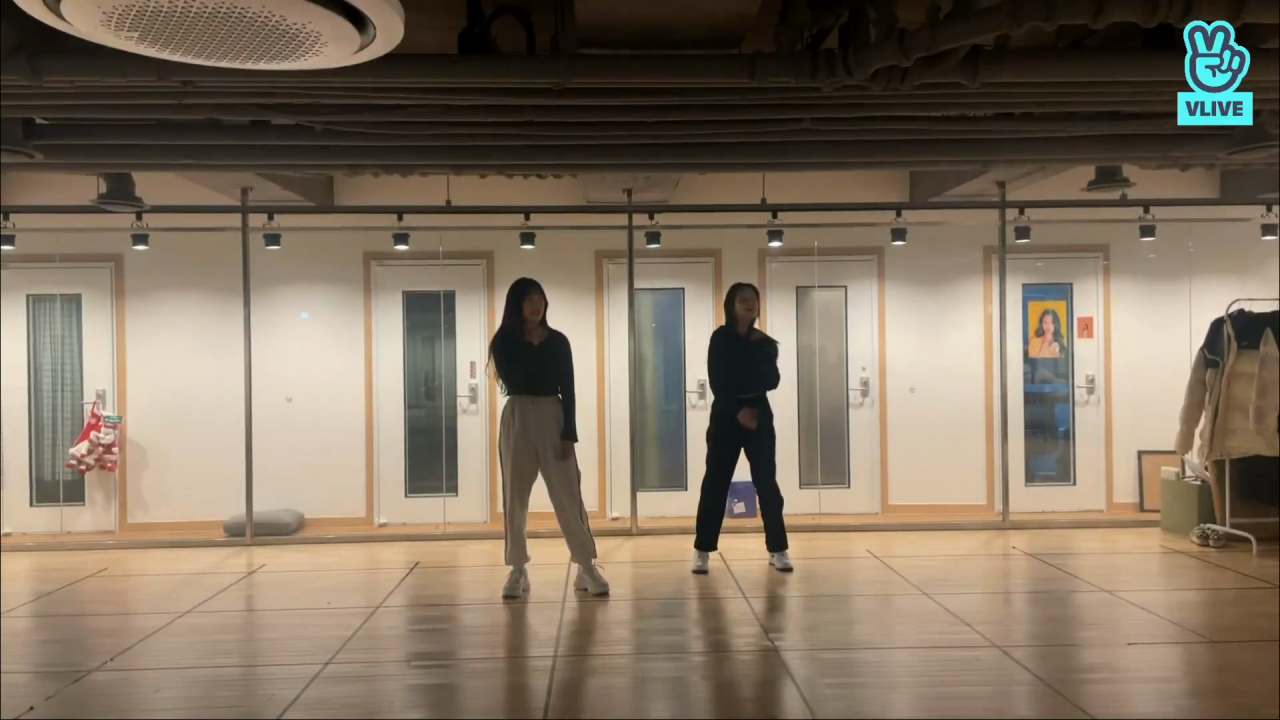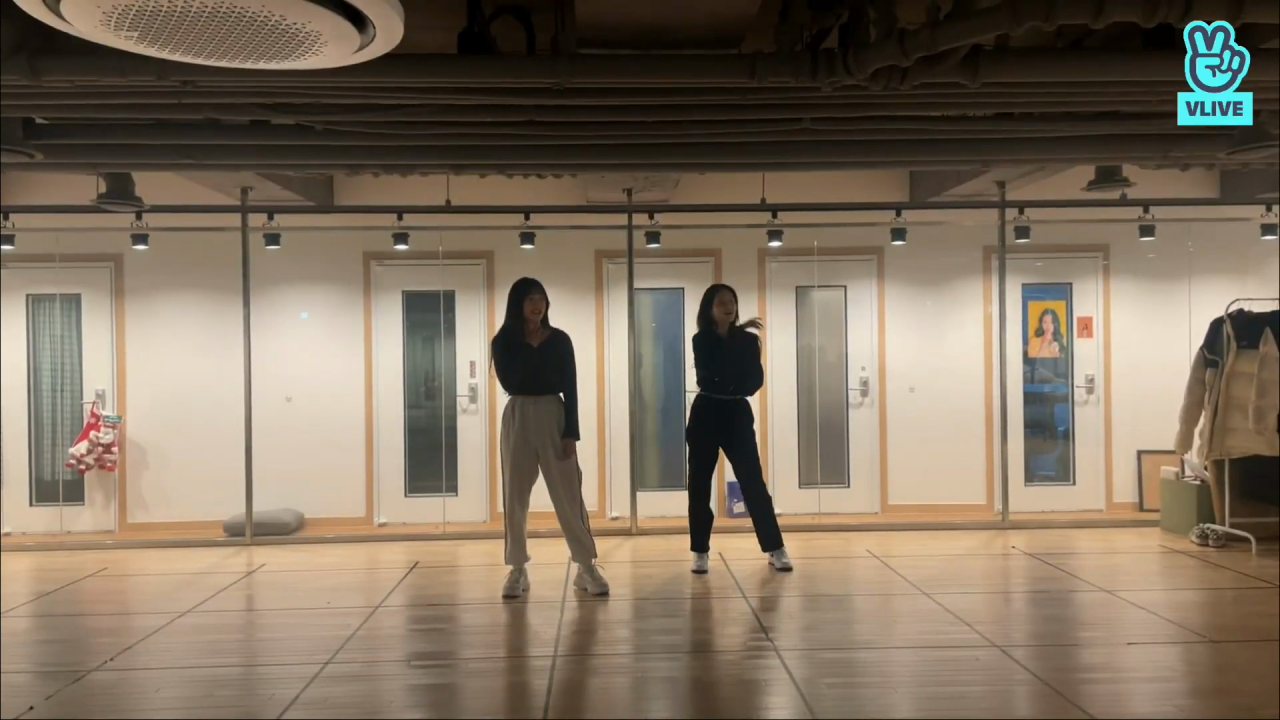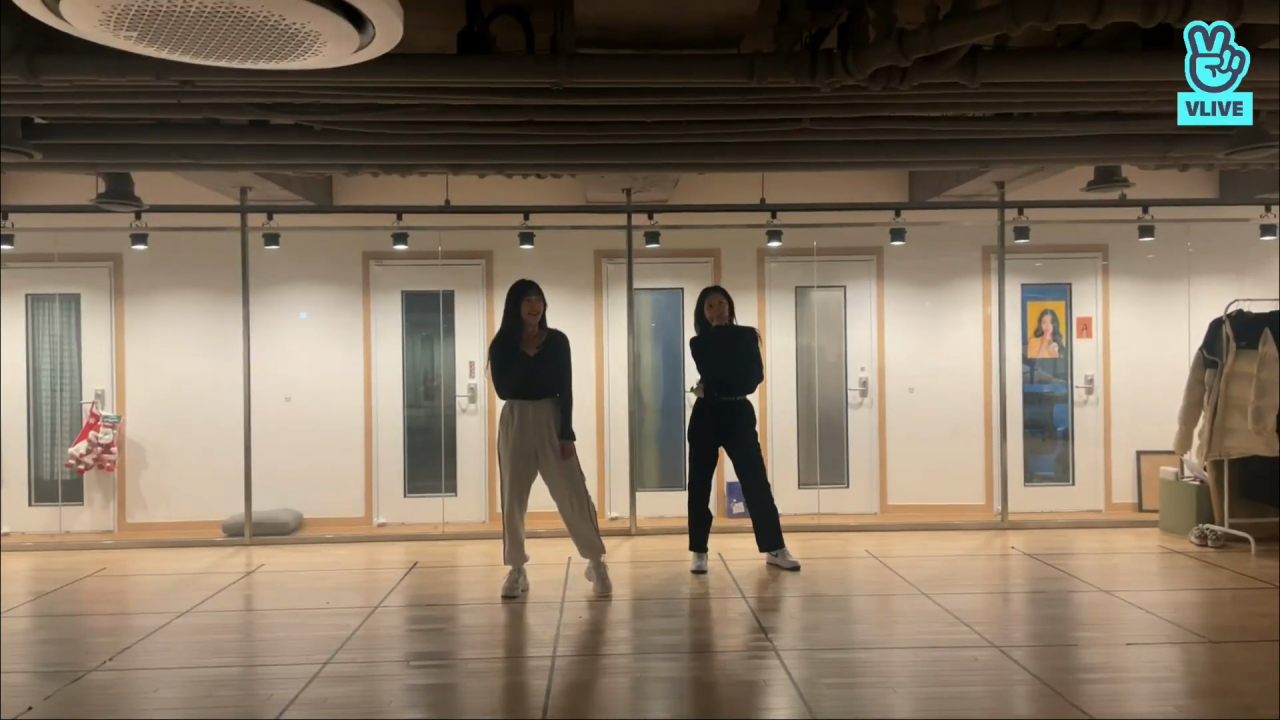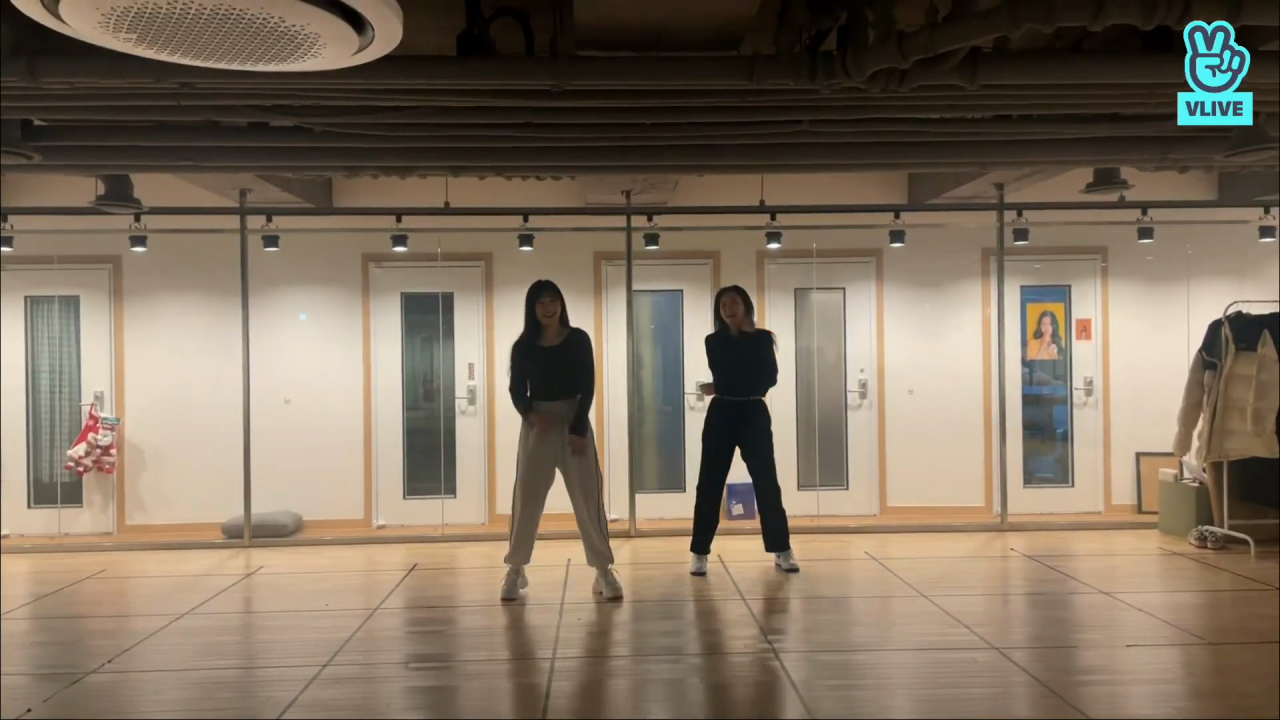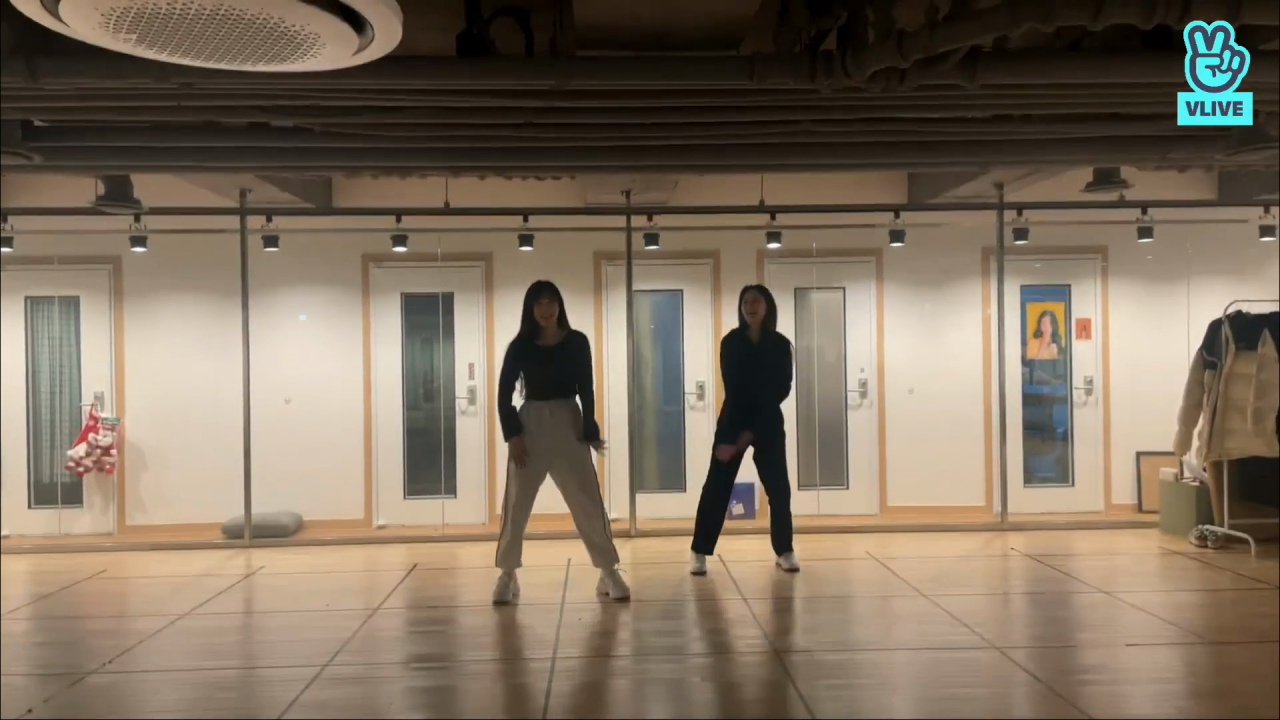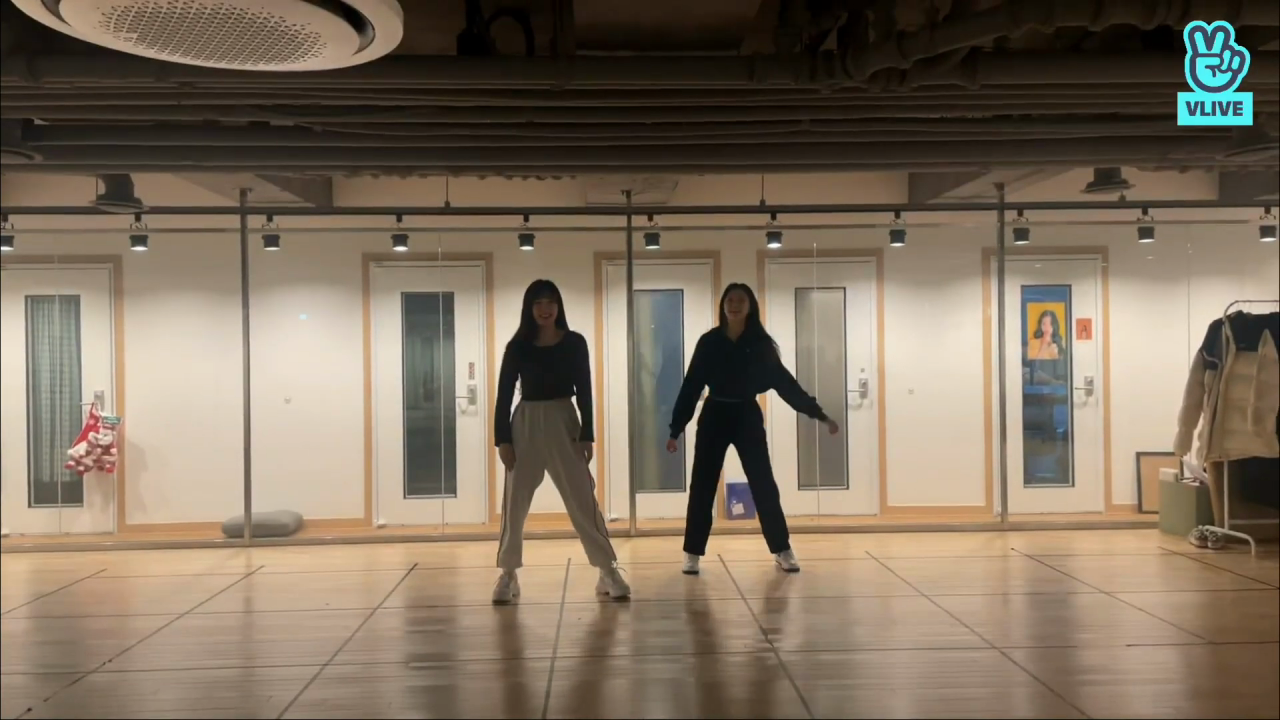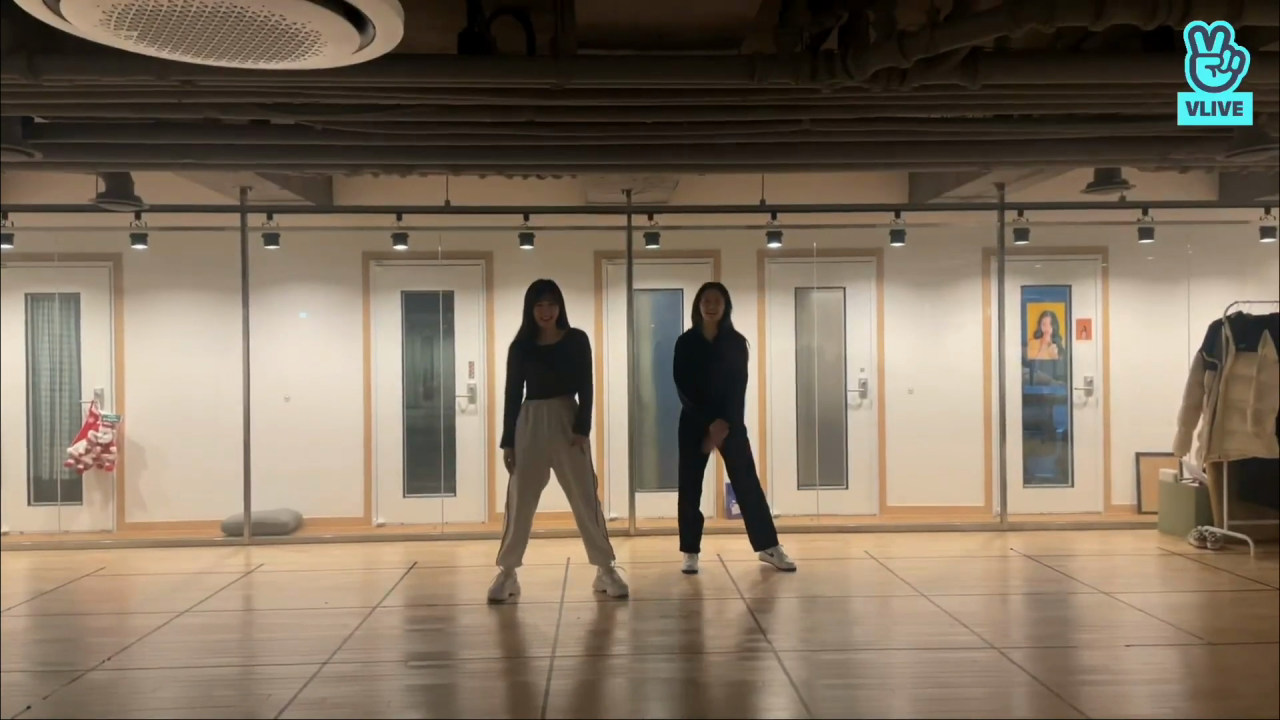
dt=0.4s
person 1, frame 1
left shoulder: (557, 341)
right shoulder: (504, 342)
left elbow: (568, 389)
right elbow: (512, 381)
left wrist: (569, 434)
right wrist: (531, 346)
left hip: (552, 417)
right hip: (517, 418)
left knee: (568, 495)
right knee: (515, 497)
left ankle: (586, 567)
right ankle: (518, 570)
person 1, frame 2
left shoulder: (559, 340)
right shoulder: (504, 341)
left elbow: (570, 388)
right elbow: (509, 383)
left wrist: (571, 432)
right wrist: (530, 347)
left hip: (554, 416)
right hip: (518, 418)
left knee: (568, 494)
right knee: (515, 496)
left ankle: (586, 567)
right ankle: (517, 570)
person 1, frame 3
left shoulder: (557, 341)
right shoulder: (502, 345)
left elbow: (565, 389)
right elbow: (503, 389)
left wrist: (567, 434)
right wrist: (525, 355)
left hip: (550, 419)
right hip: (515, 422)
left knee: (573, 492)
right knee: (513, 497)
left ankle: (596, 562)
right ankle: (516, 570)
person 1, frame 4
left shoulder: (578, 340)
right shoulder: (523, 347)
left elbow: (588, 387)
right elbow: (516, 392)
left wrist: (578, 429)
right wrist: (531, 414)
left hip: (574, 421)
right hip: (537, 426)
left knee: (588, 498)
right knee: (526, 499)
left ankle: (603, 571)
right ankle: (516, 569)
person 1, frame 5
left shoulder: (577, 342)
right shoulder: (520, 346)
left elbow: (586, 388)
right elbow: (504, 394)
left wrist: (591, 430)
right wrist: (512, 435)
left hip: (568, 423)
right hip: (530, 426)
left knee: (588, 499)
right knee: (516, 502)
left ankle: (609, 571)
right ankle: (507, 575)
person 1, frame 6
left shoulder: (574, 342)
right shoulder: (518, 346)
left elbow: (584, 389)
right elbow: (505, 392)
left wrist: (587, 434)
right wrist: (503, 438)
left hip: (563, 420)
right hip: (525, 423)
left knee: (582, 499)
right knee: (515, 501)
left ankle: (608, 571)
right ankle: (508, 574)
person 1, frame 7
left shoulder: (577, 340)
right shoulder: (521, 346)
left elbow: (586, 387)
right elbow: (512, 394)
left wrist: (582, 428)
right wrist: (508, 441)
left hip: (567, 419)
right hip: (530, 422)
left knee: (585, 497)
right knee: (520, 500)
left ankle: (605, 570)
right ankle: (507, 572)
person 2, frame 1
left shoulder: (765, 343)
right shoulder: (721, 338)
left elbow: (771, 381)
right elbow: (717, 382)
left wrist: (761, 350)
right wrist: (736, 411)
left hip: (758, 412)
right hip: (725, 414)
left knee: (766, 483)
right knee: (715, 482)
left ankle: (777, 550)
right ankle: (702, 551)
person 2, frame 2
left shoulder: (749, 340)
right shoulder: (702, 340)
left elbow: (755, 382)
right elbow: (712, 370)
right wrist: (738, 335)
left hip: (737, 414)
right hip: (706, 413)
left knee: (753, 483)
right knee: (699, 485)
left ankle: (775, 549)
right ankle: (700, 552)
person 2, frame 3
left shoulder: (746, 336)
right shoulder: (699, 343)
left elbow: (755, 377)
right elbow: (711, 373)
left wrist: (714, 388)
right wrist: (718, 332)
left hip: (739, 413)
right hip: (707, 415)
left knee: (756, 481)
right knee: (699, 485)
left ankle: (776, 549)
right ankle: (699, 552)
person 2, frame 4
left shoulder: (762, 338)
right shoulder: (714, 342)
left elbow: (769, 378)
right elbow: (726, 374)
left wrist: (722, 388)
right wrist: (743, 336)
left hip: (754, 415)
right hip: (722, 416)
left knee: (767, 484)
right knee: (709, 486)
left ankle: (782, 551)
right ankle: (700, 553)
person 2, frame 5
left shoulder: (780, 344)
right shoulder: (731, 342)
left elbow: (781, 389)
right elbow: (732, 387)
left wrist: (752, 429)
right wrist: (728, 436)
left hip: (768, 420)
right hip: (733, 420)
left knee: (779, 488)
right knee: (717, 486)
left ankle: (784, 552)
right ankle: (700, 553)
person 2, frame 6
left shoulder: (760, 344)
right shoulder: (709, 341)
left elbow: (784, 382)
right elbow: (691, 385)
left wrist: (819, 414)
right wrist: (676, 428)
left hip: (747, 416)
right hip: (714, 416)
left knee: (764, 486)
right knee: (702, 487)
left ankle: (783, 551)
right ankle: (693, 554)
person 2, frame 7
left shoulder: (735, 342)
right shoulder: (686, 342)
left elbow: (738, 387)
right elbow: (683, 387)
left wrist: (726, 423)
right wrist: (709, 420)
left hip: (729, 418)
right hip: (695, 420)
left knee: (747, 483)
right knee: (689, 487)
left ankle: (770, 547)
right ankle: (690, 552)
